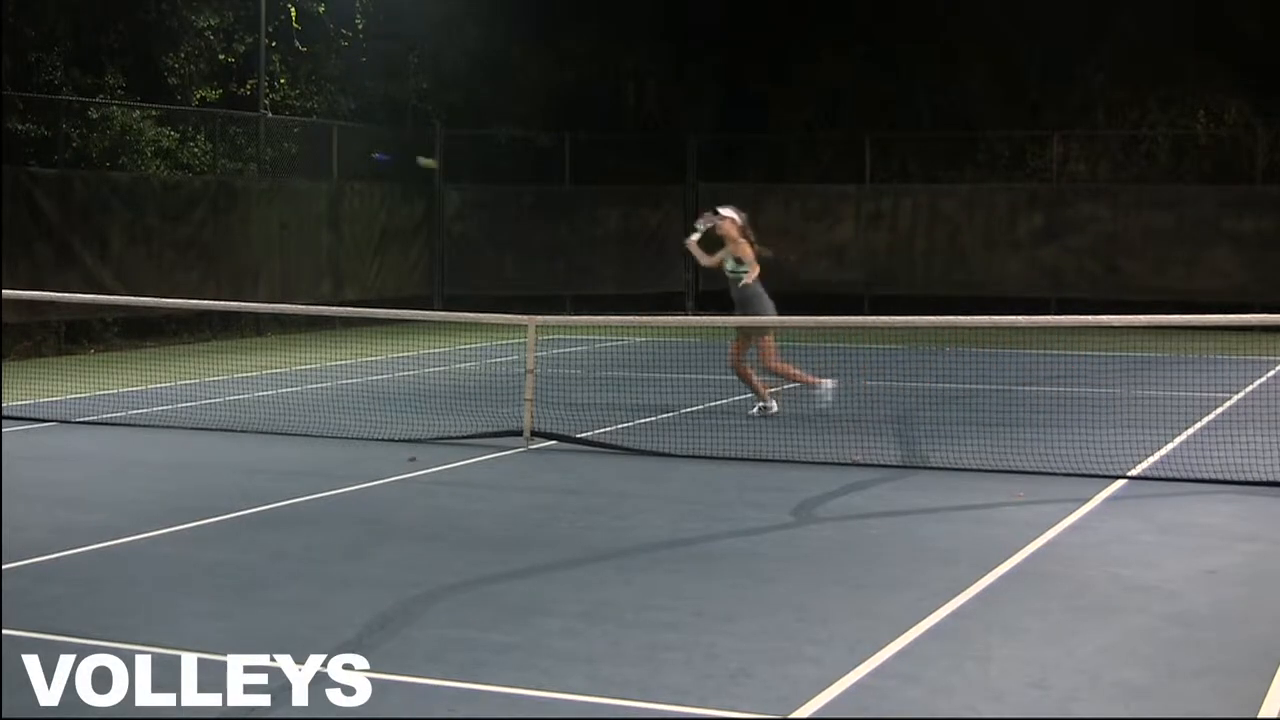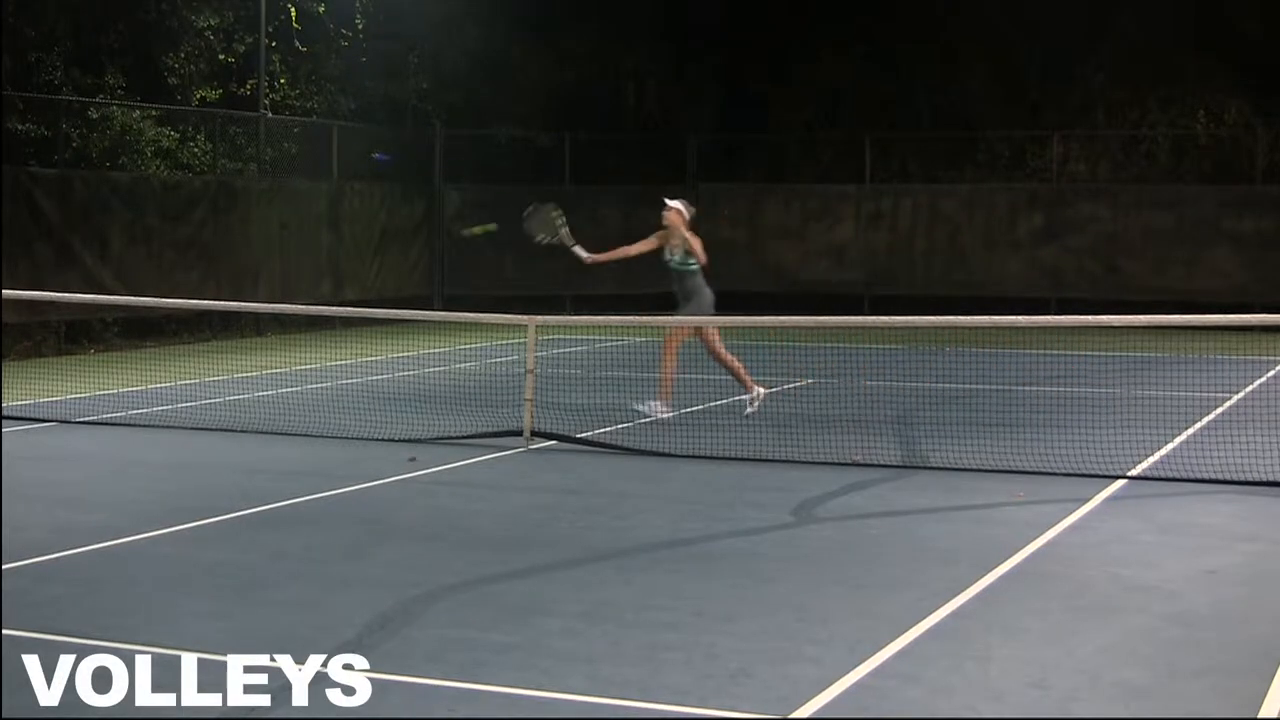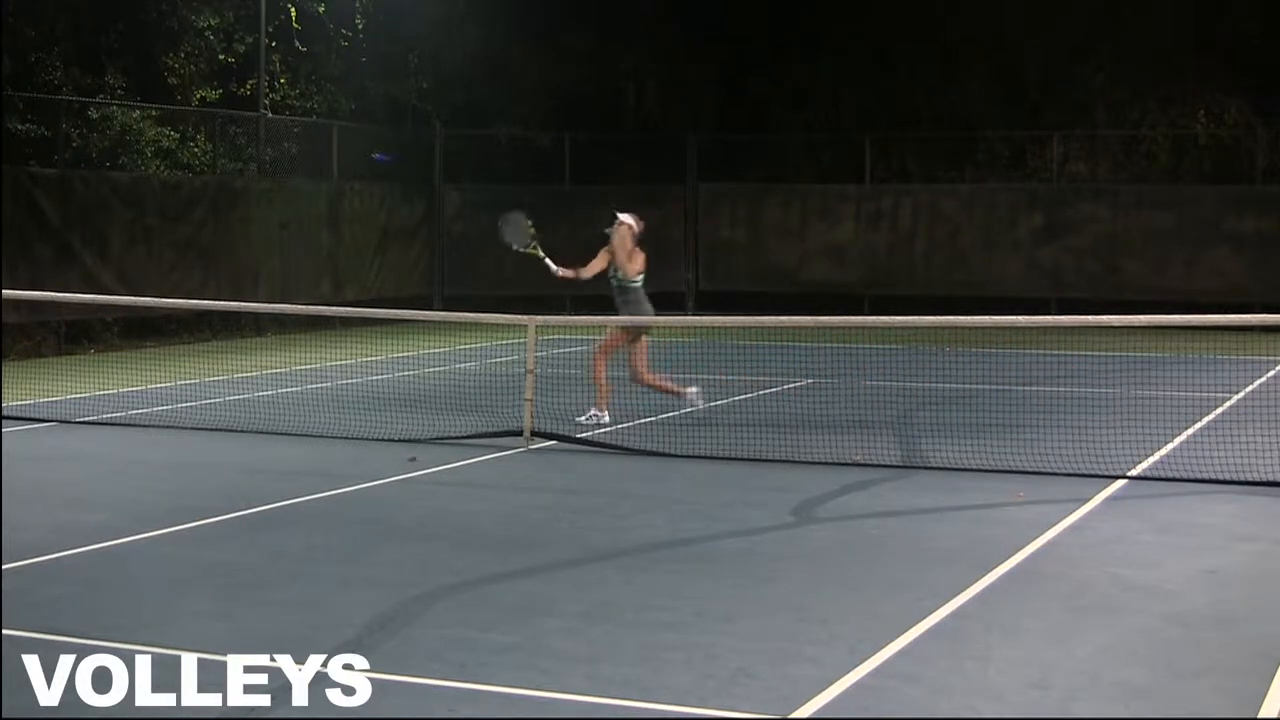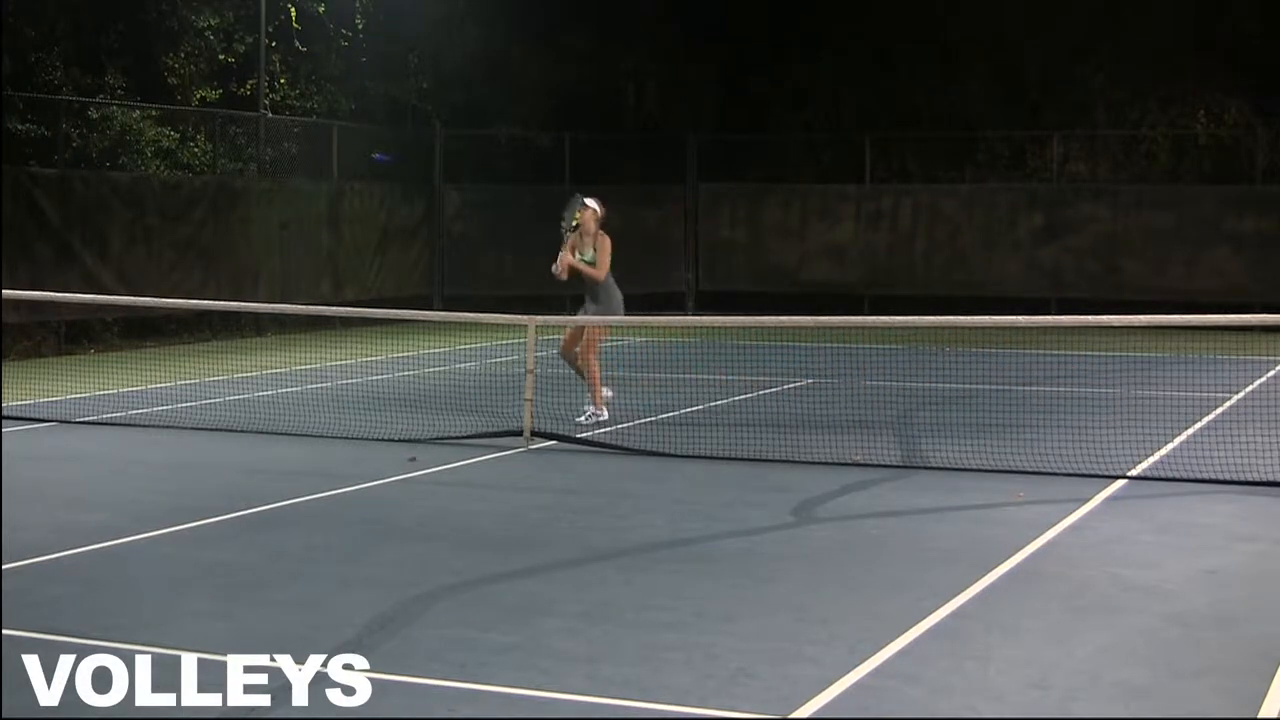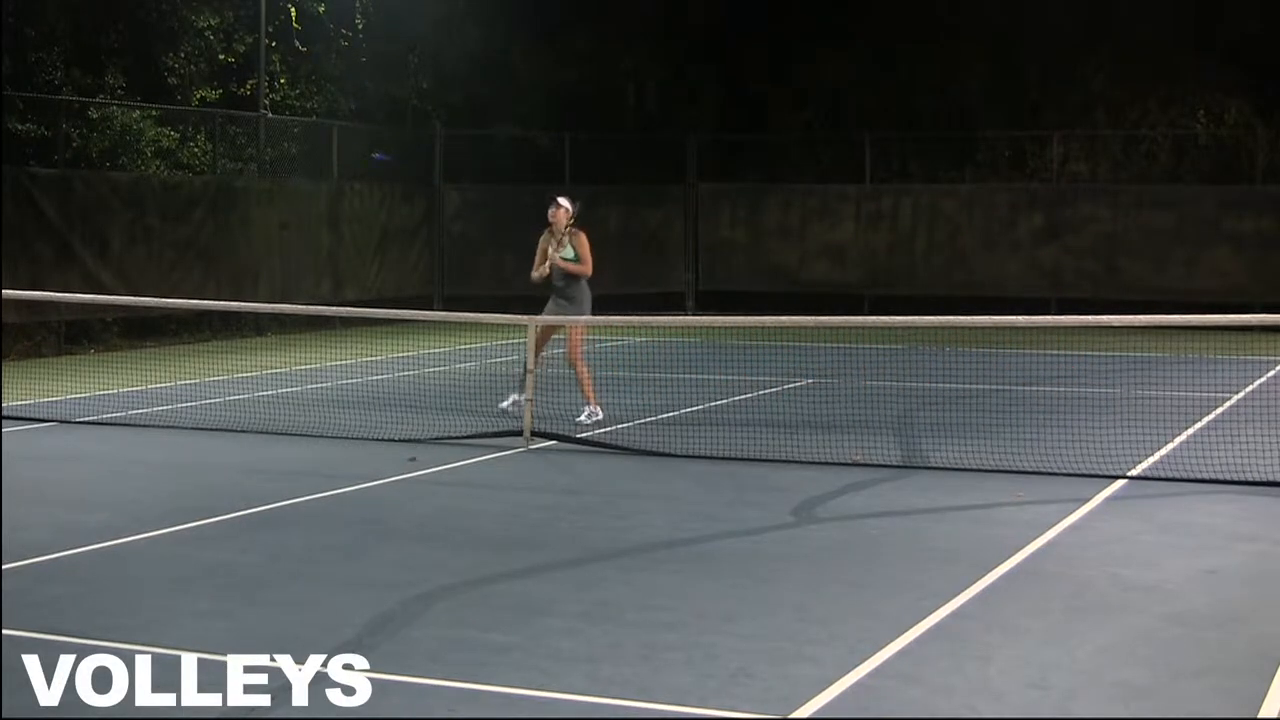
dt=0.2s
person 1, frame 1
left shoulder: (741, 246)
right shoulder: (729, 247)
left elbow: (754, 268)
right elbow: (707, 262)
left wrist: (749, 276)
right wrist: (693, 244)
left hip: (757, 308)
right hip: (743, 310)
left knee: (770, 365)
right knee: (736, 363)
left ankle: (820, 384)
right ankle: (767, 401)
person 1, frame 2
left shoulder: (690, 238)
right shoulder: (663, 236)
left elbow: (702, 260)
right elbow: (632, 249)
left wrist: (687, 238)
right wrist: (597, 257)
left hip: (697, 300)
right hip: (691, 302)
left knee: (668, 348)
right knee: (717, 351)
left ankle: (662, 403)
right ankle: (753, 390)
person 1, frame 3
left shoulder: (638, 255)
right shoulder: (608, 251)
left elbow: (629, 274)
right elbow: (587, 272)
left wrist: (619, 248)
right wrist: (565, 272)
left hip: (636, 314)
right hip: (630, 315)
left knee: (600, 354)
right knee: (640, 375)
left ankle: (600, 411)
right ankle: (685, 392)
person 1, frame 4
left shoulder: (603, 240)
right shoulder: (574, 239)
left elbow: (600, 275)
right elbow: (562, 275)
left wrist: (574, 262)
right wrist: (558, 269)
left hip: (607, 301)
right hip: (591, 300)
left knee: (586, 353)
right knee: (566, 350)
left ankle: (599, 409)
right ankle: (600, 390)
person 1, frame 5
left shoulder: (578, 237)
right shoulder: (545, 238)
left elbow: (587, 271)
right elbow: (534, 275)
left wrist: (559, 261)
right wrist: (541, 272)
left hip: (577, 300)
right hip: (556, 299)
left knee: (574, 356)
right knee: (535, 350)
left ankle: (593, 408)
right ankle: (519, 396)
